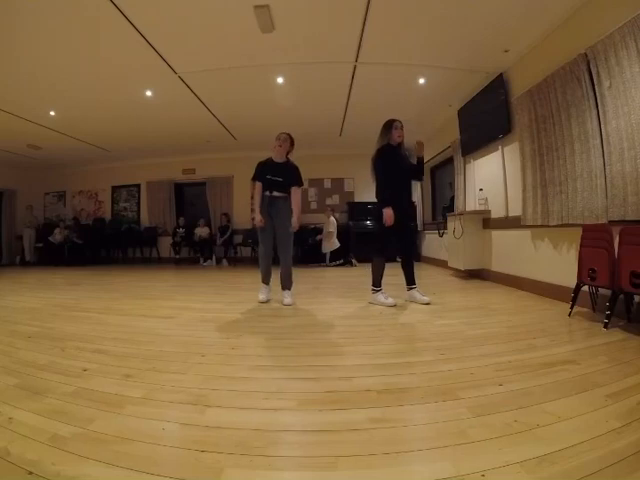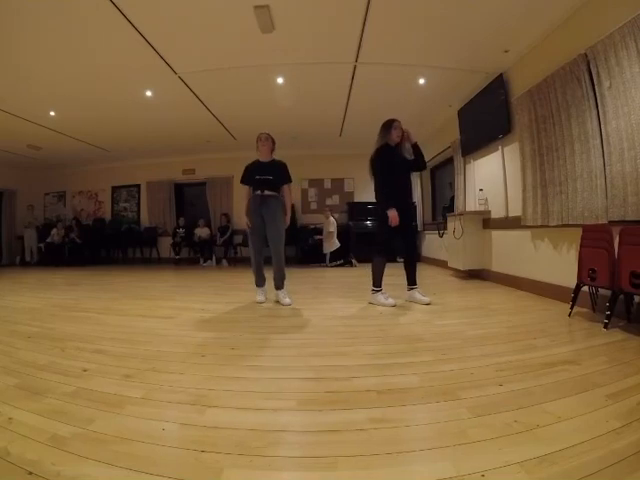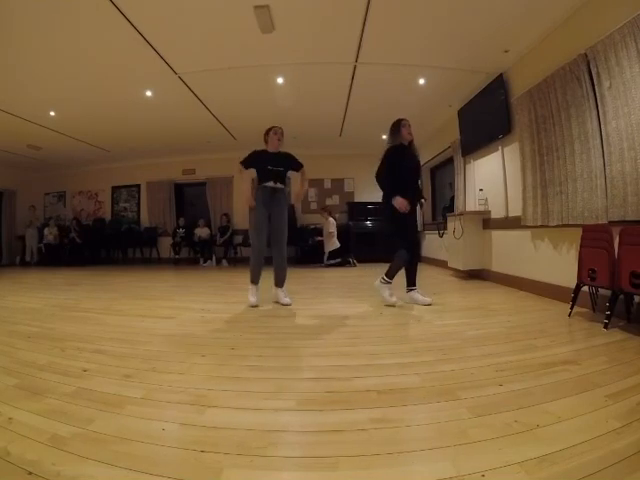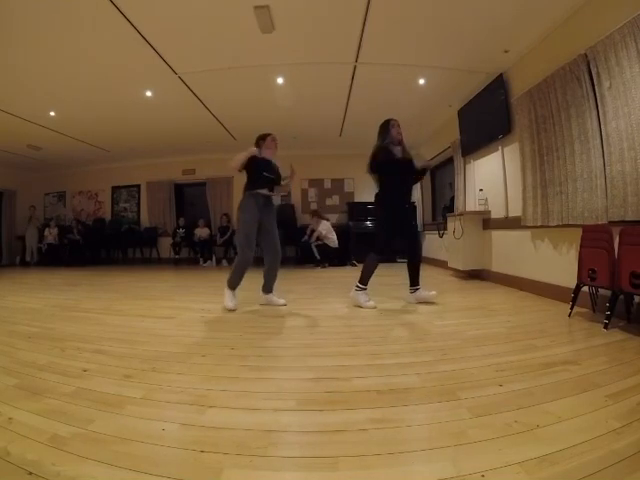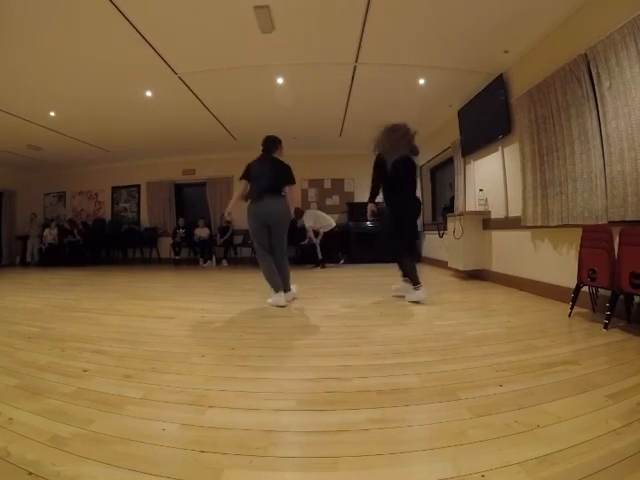
dt=0.7s
person 1, frame 1
left shoulder: (402, 155)
right shoulder: (383, 154)
left elbow: (418, 175)
right elbow: (381, 183)
left wrist: (420, 157)
right wrist: (386, 206)
left hip: (405, 207)
right hip: (389, 208)
left knee: (408, 247)
right knee: (382, 247)
left ankle: (412, 289)
right ankle: (376, 291)
person 1, frame 2
left shoulder: (401, 156)
right shoulder: (381, 154)
left elbow: (421, 165)
right elbow: (380, 184)
left wrist: (412, 142)
right wrist: (389, 208)
left hip: (405, 207)
right hip: (389, 208)
left knee: (411, 247)
right knee: (383, 247)
left ankle: (412, 289)
right ankle: (376, 292)
person 1, frame 3
left shoulder: (411, 154)
right shoulder: (394, 151)
right elbow: (381, 176)
left wrist: (419, 197)
right wrist: (393, 197)
left hip: (409, 207)
right hip: (396, 207)
left knee: (413, 247)
right knee: (407, 245)
left ankle: (411, 290)
right ankle: (385, 281)
person 1, frame 4
left shoulder: (404, 155)
right shoulder: (383, 151)
left elbow: (412, 178)
right elbow: (374, 168)
left wrist: (422, 169)
right wrist: (394, 156)
left hip: (403, 206)
right hip: (388, 205)
left knee: (414, 246)
right knee: (381, 246)
left ankle: (415, 290)
right ankle: (360, 290)
person 1, frame 5
left shoulder: (383, 158)
right shoulder: (408, 160)
left elbow: (377, 182)
left wrist: (371, 202)
left hip: (400, 208)
right hip: (410, 206)
left knee: (403, 247)
right knee: (406, 245)
left ankle: (417, 289)
right ankle: (407, 282)
person 2, frame 1
left shoulder: (292, 168)
right shoulder: (263, 165)
left elbow: (295, 194)
right elbow: (257, 190)
left wrist: (296, 216)
right wrist: (257, 212)
left hip: (283, 207)
right hip: (265, 206)
left knee: (285, 250)
right knee: (265, 248)
left ankle: (286, 290)
right ankle: (265, 286)
person 2, frame 2
left shoulder: (280, 166)
right shoulder: (251, 168)
left elbow: (286, 191)
right elbow: (246, 192)
left wrist: (288, 213)
right wrist: (245, 214)
left hip: (275, 205)
right hip: (255, 206)
left knee: (277, 248)
right knee: (256, 249)
left ankle: (280, 289)
right ankle: (260, 288)
person 2, frame 3
left shoulder: (287, 157)
right shoulder: (258, 155)
left elbow: (302, 171)
right elbow: (241, 170)
left wrist: (302, 189)
right wrist: (247, 189)
left hip: (280, 200)
right hip: (261, 199)
left knee: (280, 247)
right knee: (258, 244)
left ankle: (279, 289)
right ankle: (254, 287)
person 2, frame 4
left shoulder: (274, 167)
right shoulder: (253, 158)
left elbow: (279, 184)
right elbow: (235, 165)
left wrist: (289, 177)
right wrist: (250, 151)
left hip: (268, 207)
right hip: (250, 205)
left knee: (274, 253)
right knee: (246, 252)
left ankle: (267, 294)
right ankle: (230, 290)
person 2, frame 5
left shoulder: (253, 165)
right shoulder: (284, 167)
left elbow: (243, 188)
right elbow: (289, 193)
left wrist: (229, 207)
right wrist: (290, 212)
left hip: (257, 209)
right hip: (278, 208)
left knee: (263, 253)
right knee: (280, 251)
left ankle: (278, 294)
right ankle: (288, 291)
